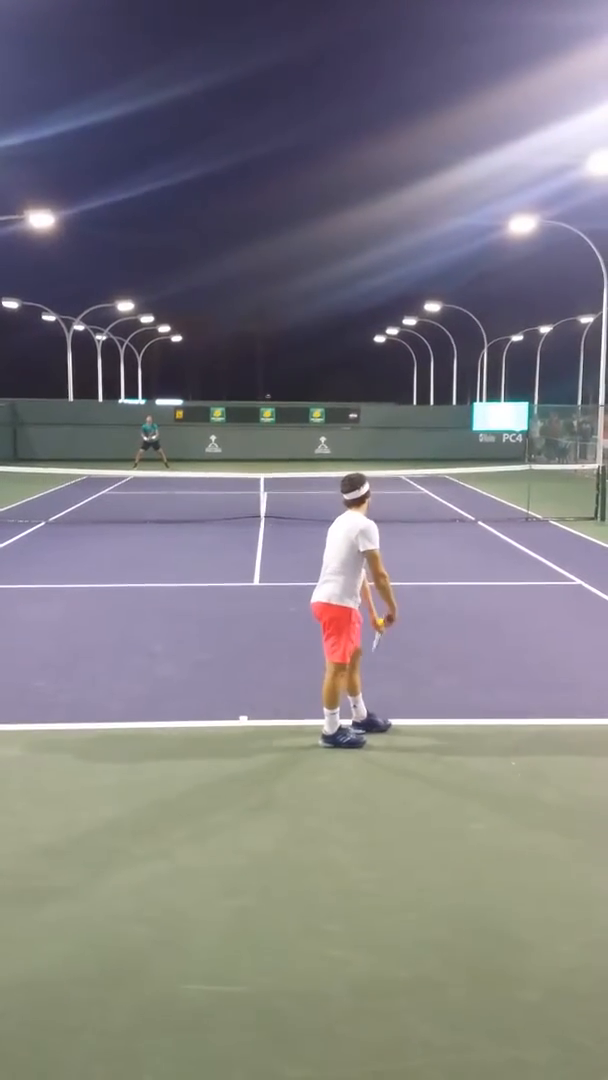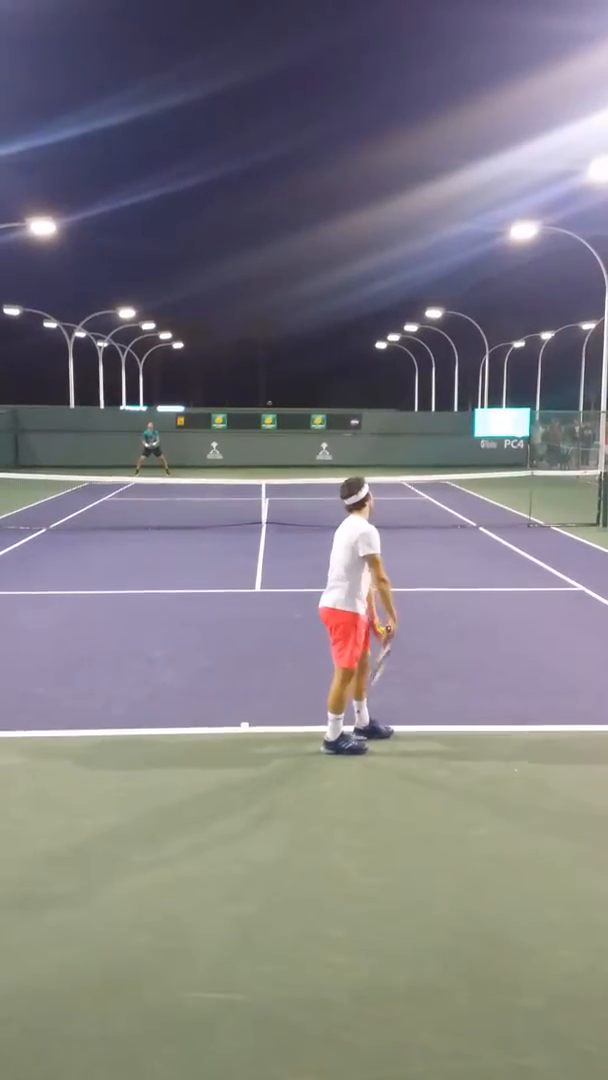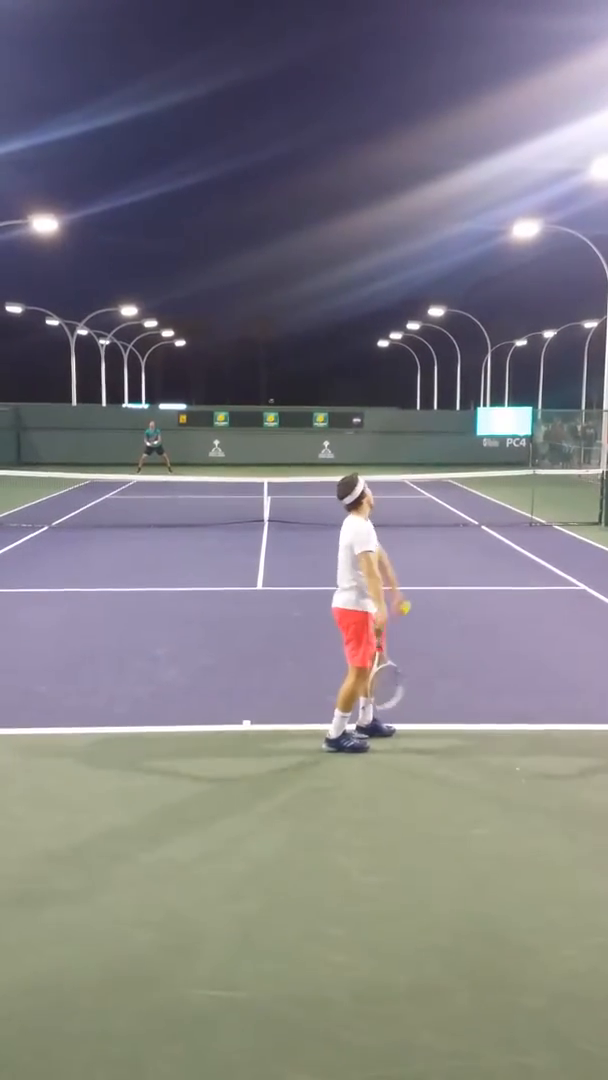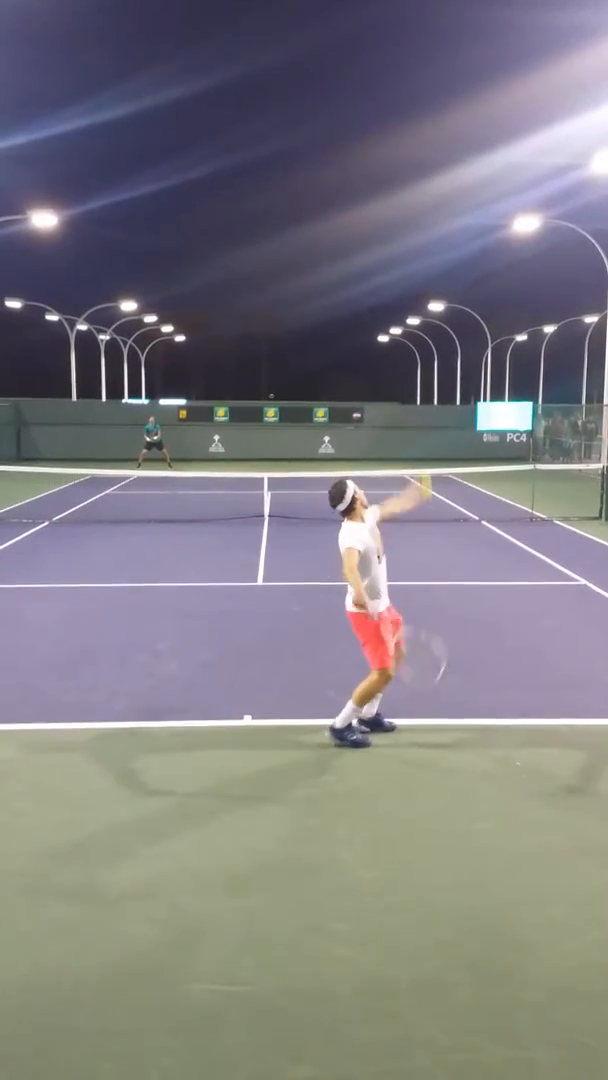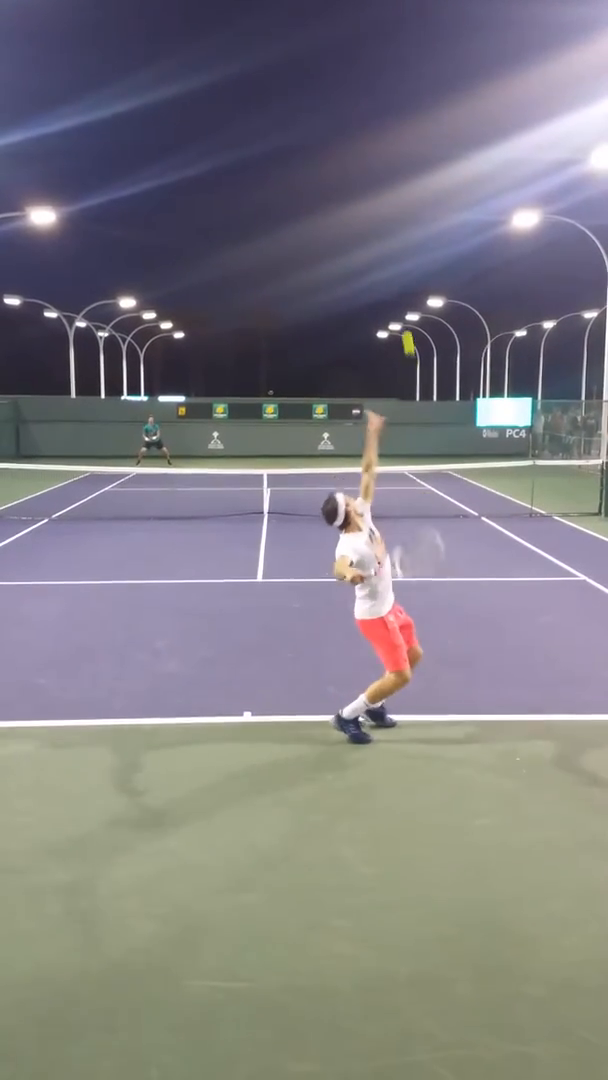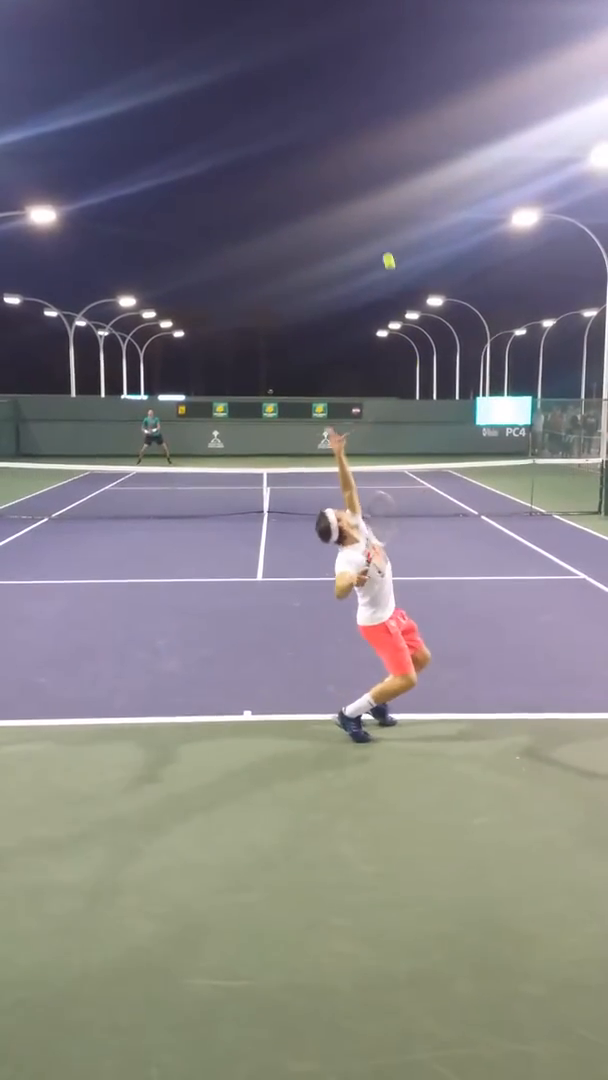
dt=0.2s
person 1, frame 1
left shoulder: (344, 522)
right shoulder: (365, 526)
right elbow: (379, 575)
left wrist: (371, 611)
right wrist: (392, 607)
left hip: (339, 601)
right hip: (335, 603)
left knee: (353, 658)
right knee: (337, 667)
left ankle: (361, 717)
right ankle: (331, 731)
person 1, frame 2
left shoulder: (351, 527)
right shoulder: (366, 531)
right elbow: (380, 579)
left wrist: (372, 617)
right wrist: (392, 618)
left hip: (350, 607)
right hip: (343, 609)
left knee: (362, 665)
right knee: (345, 673)
left ankle: (363, 724)
right ankle: (333, 737)
person 1, frame 3
left shoulder: (362, 525)
right shoulder: (359, 529)
left elbow: (381, 560)
right elbow: (371, 574)
left wrist: (395, 591)
right wrist: (381, 611)
left hip: (364, 608)
right hip: (352, 609)
left knee: (374, 665)
right knee: (359, 672)
left ankle: (366, 721)
right ankle: (336, 735)
person 1, frame 4
left shoulder: (367, 519)
right shoulder: (352, 538)
left elbow: (392, 507)
right elbow: (348, 568)
left wrist: (417, 495)
right wrist: (358, 594)
left hip: (381, 606)
right hip: (366, 612)
left knee: (394, 660)
right knee: (383, 672)
left ankle: (368, 715)
right ankle: (342, 726)
person 1, frame 5
left shoulder: (363, 516)
right shoulder: (349, 545)
left elbow: (369, 474)
right elbow: (338, 568)
left wrist: (372, 434)
right wrist: (349, 574)
left hip: (388, 607)
right hip: (375, 616)
left knee: (414, 656)
right knee: (400, 676)
left ankle: (373, 706)
right ankle: (347, 715)
person 1, frame 6
left shoulder: (358, 527)
right shoulder: (348, 559)
left elbow: (348, 488)
right elbow: (338, 592)
left wrist: (339, 454)
right wrist: (353, 581)
left hip: (391, 614)
right hip: (377, 622)
left knee: (422, 659)
right knee: (405, 679)
left ankle: (375, 701)
right ankle: (350, 714)
